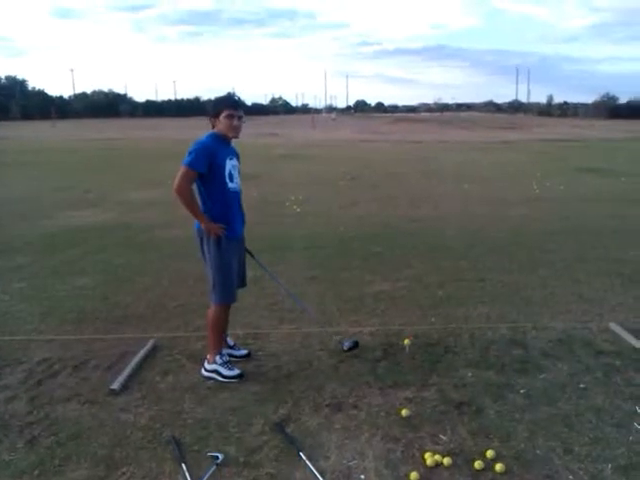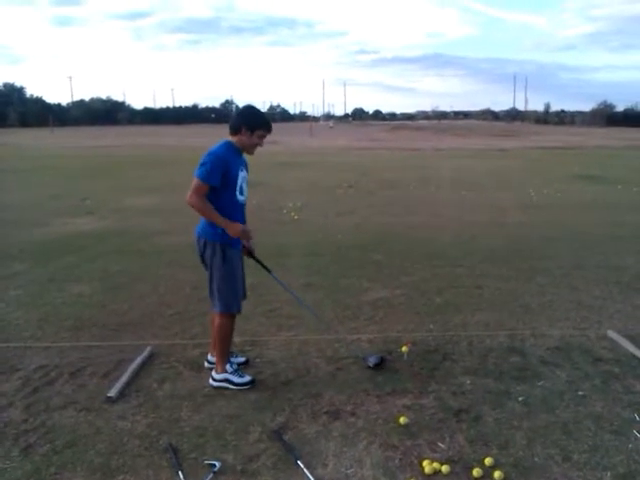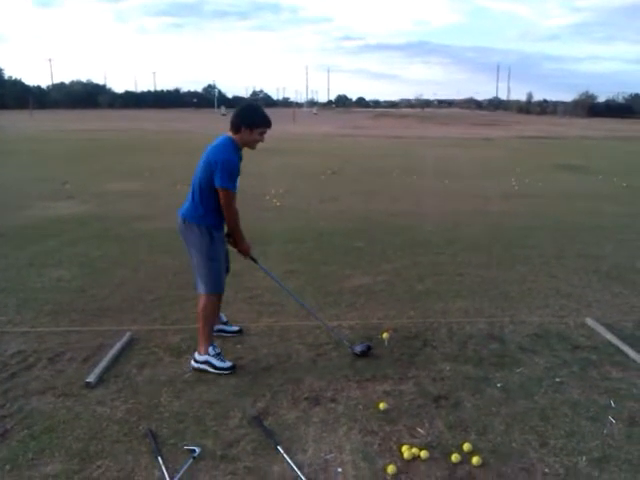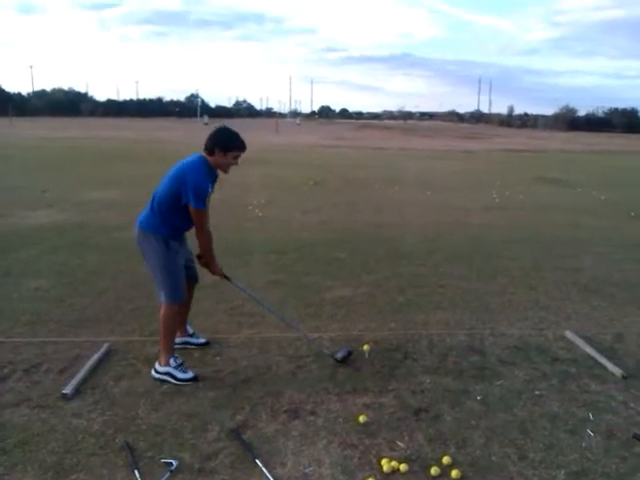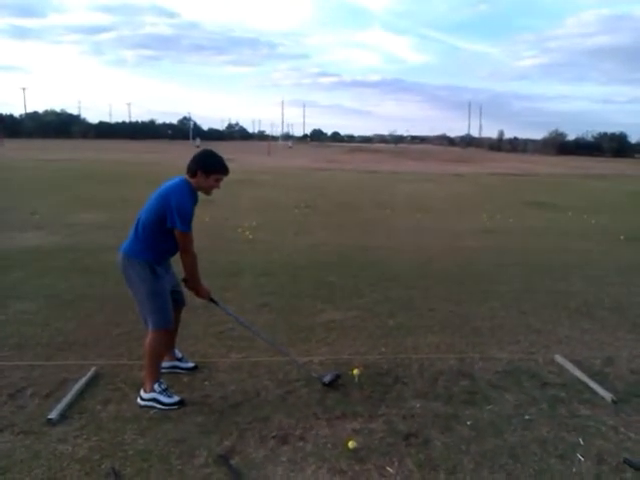
dt=1s
person 1, frame 1
left shoulder: (231, 151)
right shoulder: (205, 147)
right elbow: (181, 186)
right wrist: (205, 222)
left hip: (234, 231)
right hip: (217, 234)
left knee: (229, 293)
right knee: (221, 297)
left ankle: (222, 342)
right ankle: (213, 360)
person 1, frame 2
left shoulder: (239, 159)
right shoulder: (218, 157)
right elbow: (194, 197)
left wrist: (243, 236)
right wrist: (227, 226)
left hip: (230, 241)
right hip: (217, 242)
left knee: (224, 302)
right knee: (227, 306)
left ankle: (216, 353)
right ankle: (220, 370)
person 1, frame 3
left shoulder: (227, 146)
right shoulder: (227, 157)
right elbow: (228, 207)
left wrist: (233, 233)
right wrist: (240, 239)
left hip: (208, 221)
right hip: (200, 224)
left knee: (219, 273)
right knee: (210, 285)
left ankle: (214, 320)
right ankle: (204, 352)
person 1, frame 4
left shoulder: (205, 168)
right shoulder: (196, 176)
left elbow: (200, 221)
right elbow: (202, 227)
left wrist: (204, 254)
right wrist: (212, 262)
left hip: (172, 232)
right hip: (156, 235)
left knee: (189, 281)
right knee: (172, 296)
left ankle: (181, 333)
right ankle: (165, 362)
person 1, frame 5
left shoulder: (182, 188)
right shoulder: (180, 198)
left elbow: (182, 245)
right elbow: (187, 250)
left wrist: (190, 279)
right wrist: (197, 285)
left hip: (156, 257)
right hip: (141, 261)
left knee: (175, 305)
right knee: (160, 322)
left ankle: (170, 357)
right ankle: (150, 389)
